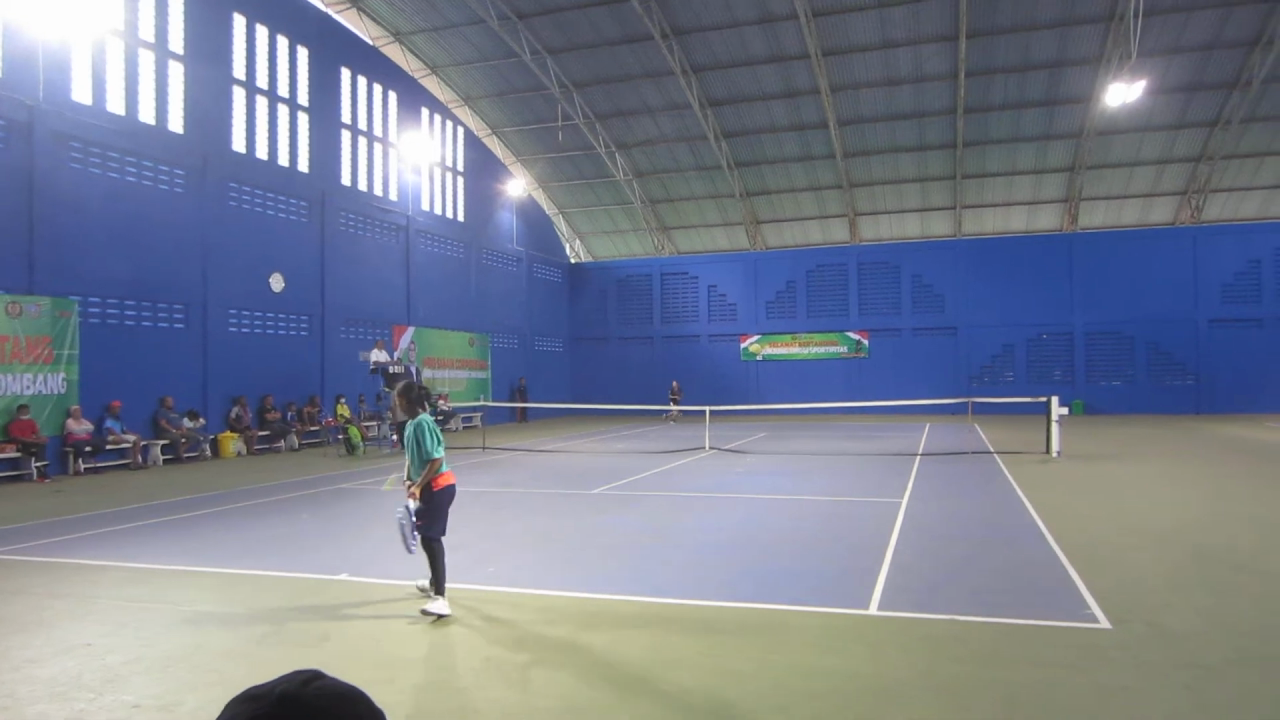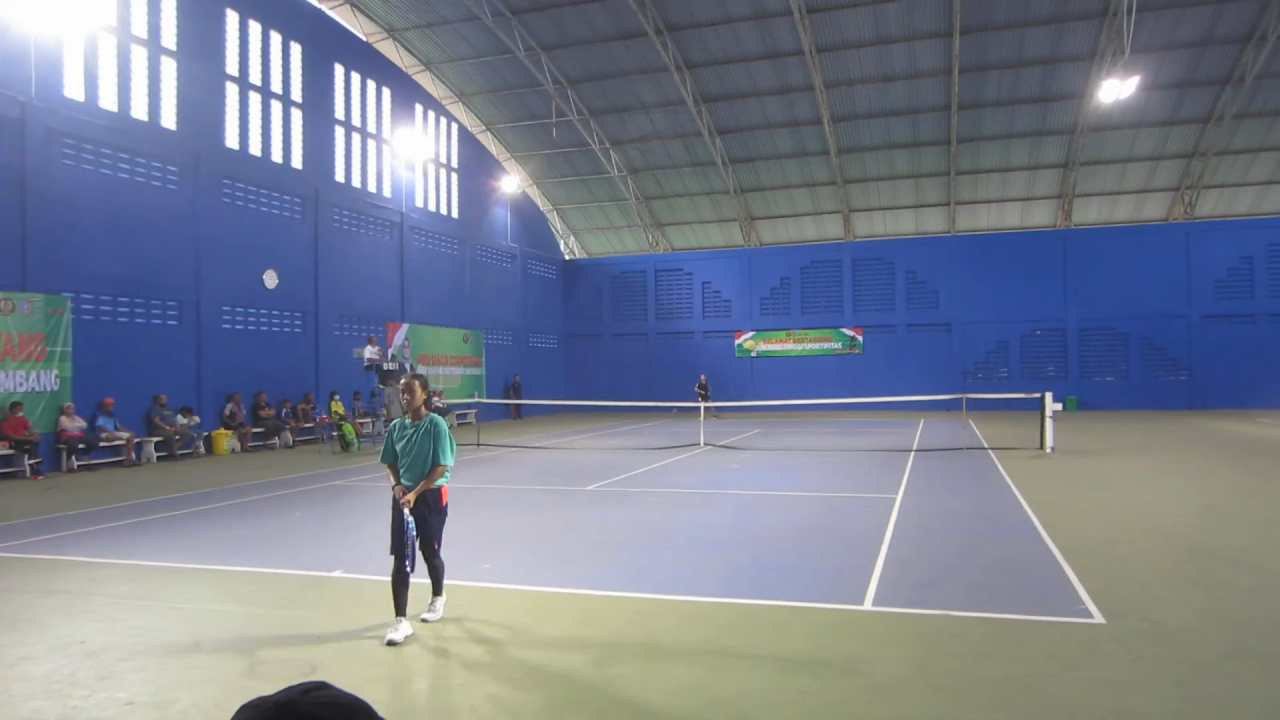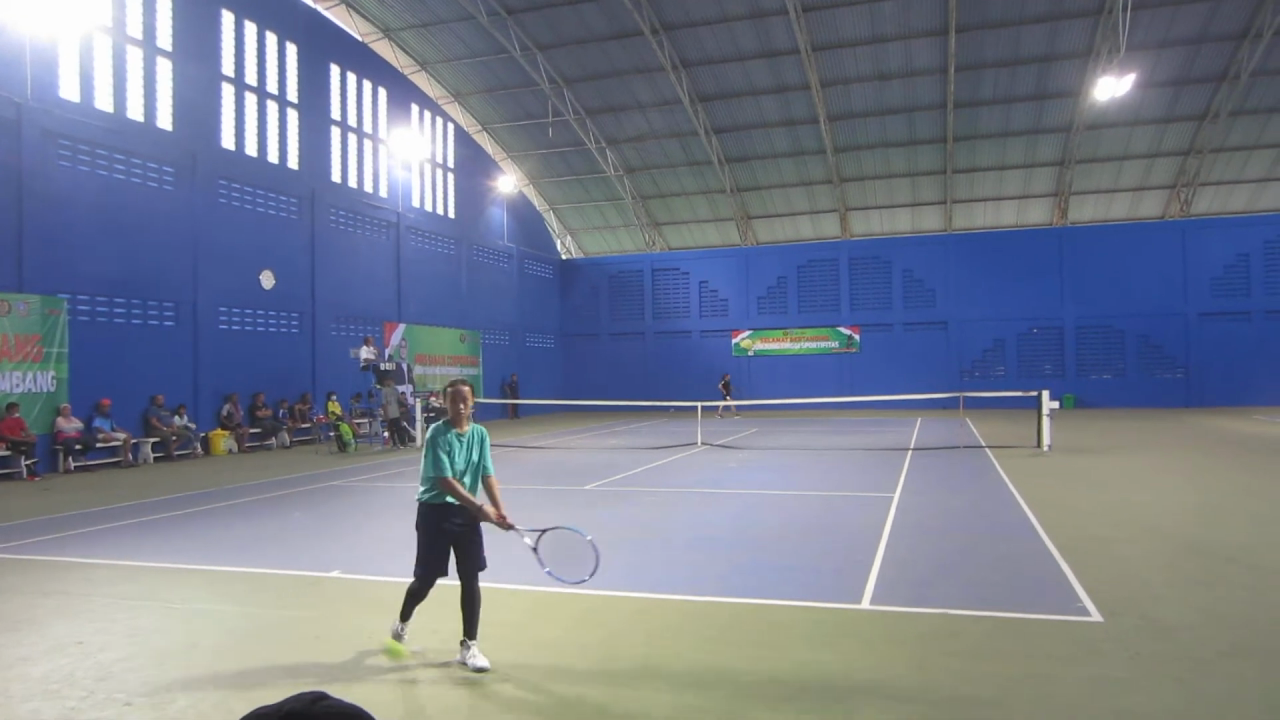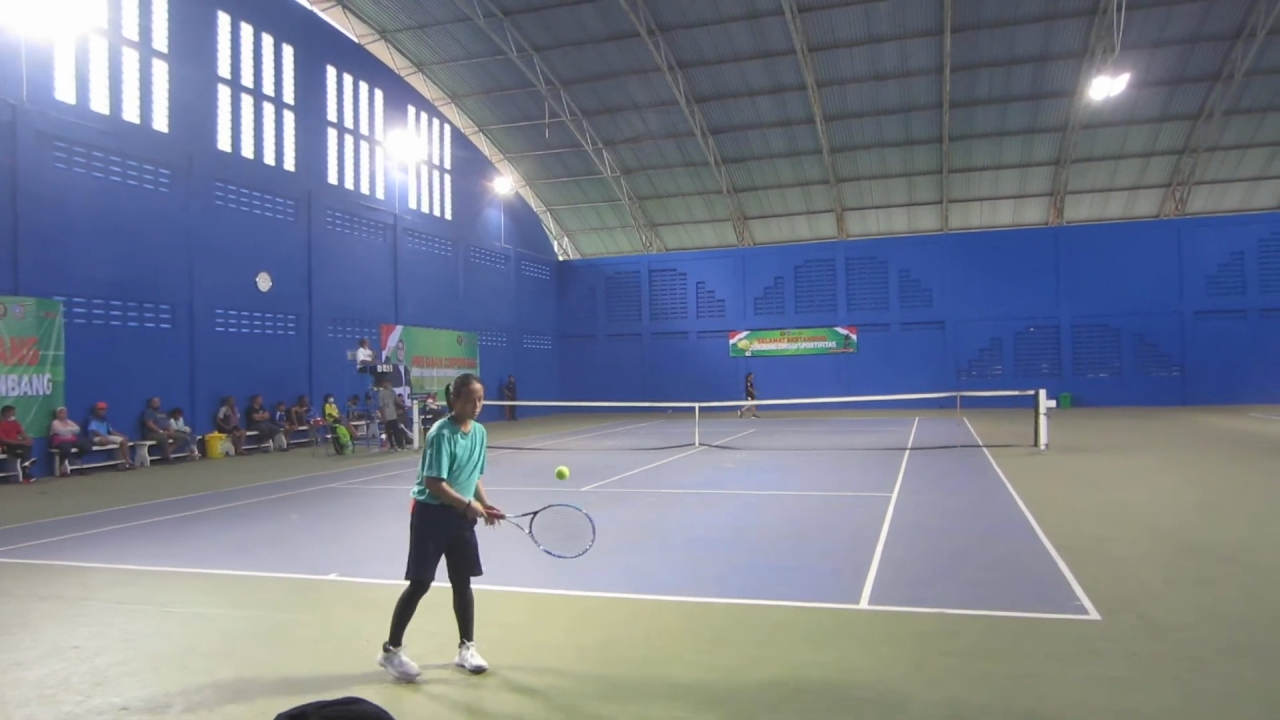
dt=0.7s
person 1, frame 1
left shoulder: (421, 423)
right shoulder: (415, 423)
left elbow: (436, 460)
right elbow: (412, 458)
left wrist: (418, 485)
right wrist: (410, 481)
left hip: (437, 487)
right hip: (439, 486)
left knee: (428, 538)
right knee: (431, 536)
left ankle: (439, 599)
right ankle: (435, 585)
person 1, frame 2
left shoulder: (437, 425)
right shoulder: (396, 427)
left elbow: (441, 466)
right elbow: (391, 463)
left wrist: (415, 493)
right wrist: (397, 485)
left hip: (431, 496)
right hip: (403, 497)
left knee: (430, 554)
right knee: (401, 558)
left ankle: (438, 597)
right ankle: (401, 620)
person 1, frame 3
left shoulder: (480, 434)
right shoulder: (437, 434)
left elbow: (487, 476)
right elbow: (445, 480)
left wrist: (499, 510)
right wrist: (480, 507)
left hip: (468, 513)
right hip: (434, 511)
left knee: (470, 579)
right knee: (426, 579)
left ankle: (469, 645)
right ankle: (403, 620)
person 1, frame 4
left shoulder: (478, 432)
right shoulder: (442, 434)
right elbow: (433, 483)
left wrist: (484, 505)
right wrist: (469, 506)
left hip: (462, 515)
right hip: (431, 514)
left knee: (463, 583)
right knee: (419, 584)
left ankle: (466, 647)
right ankle: (391, 650)
